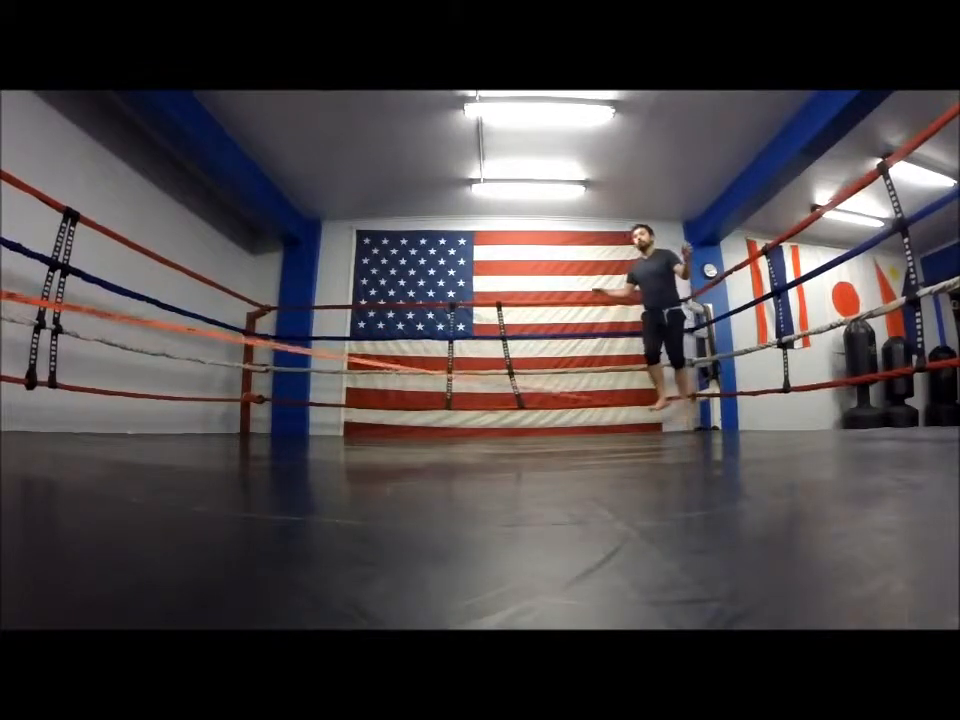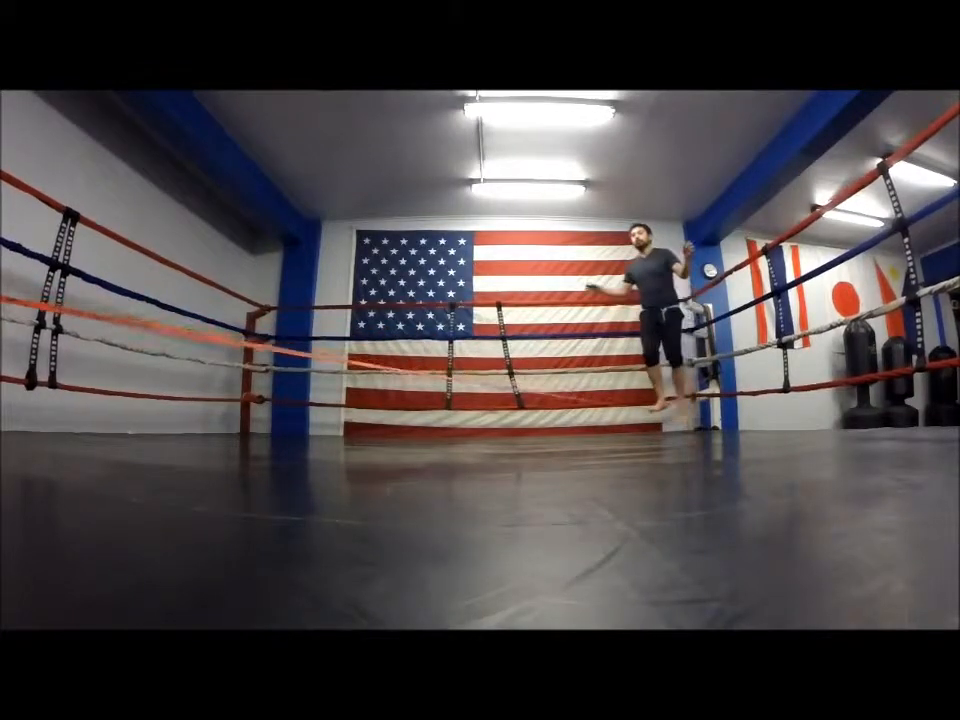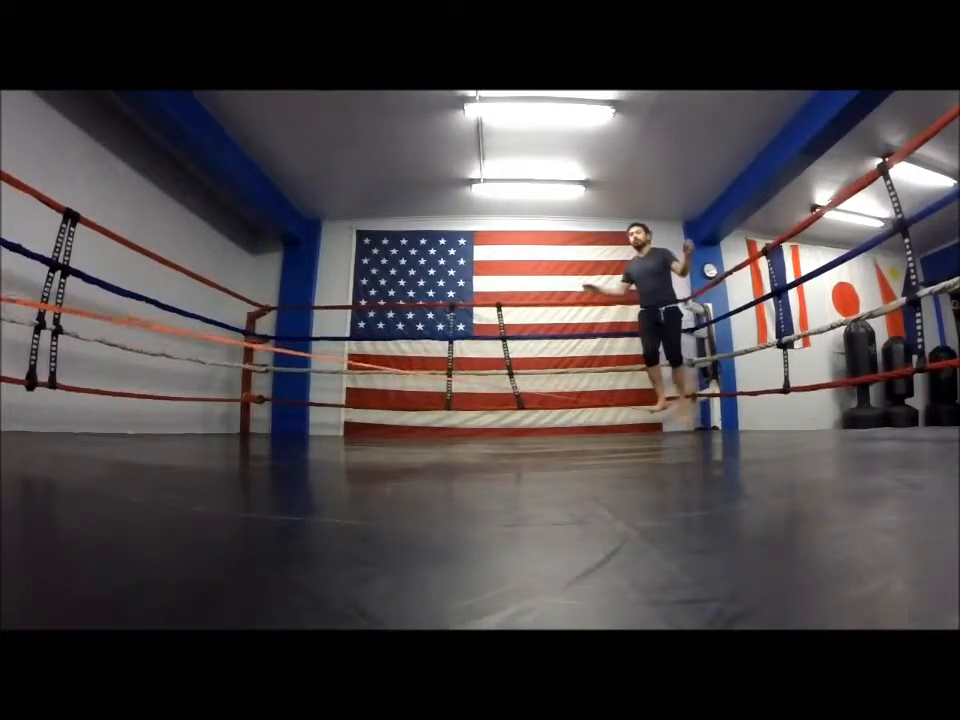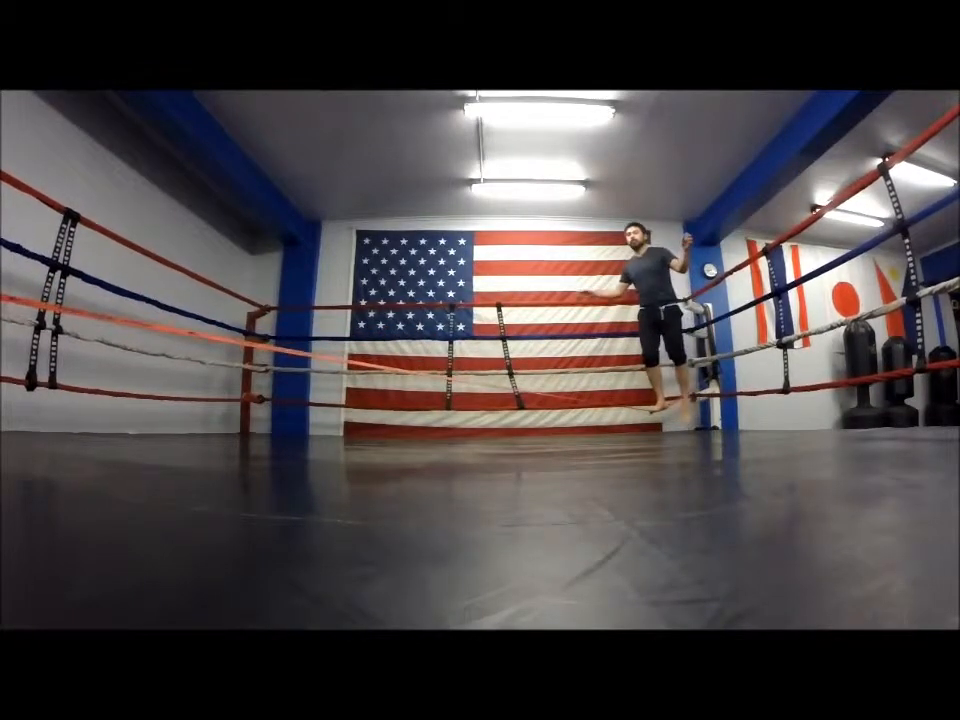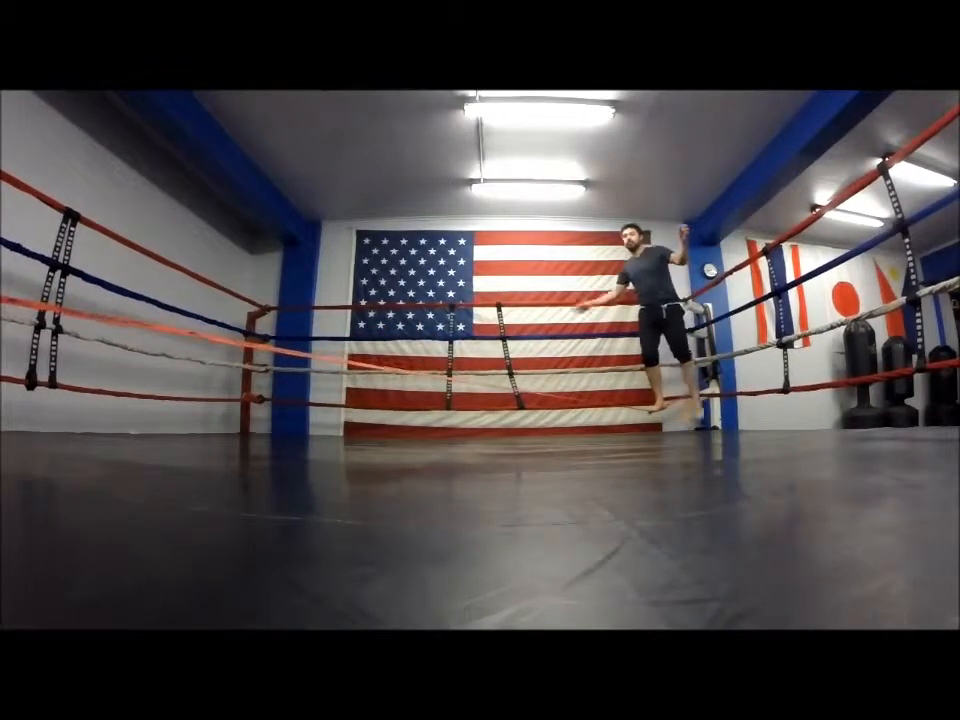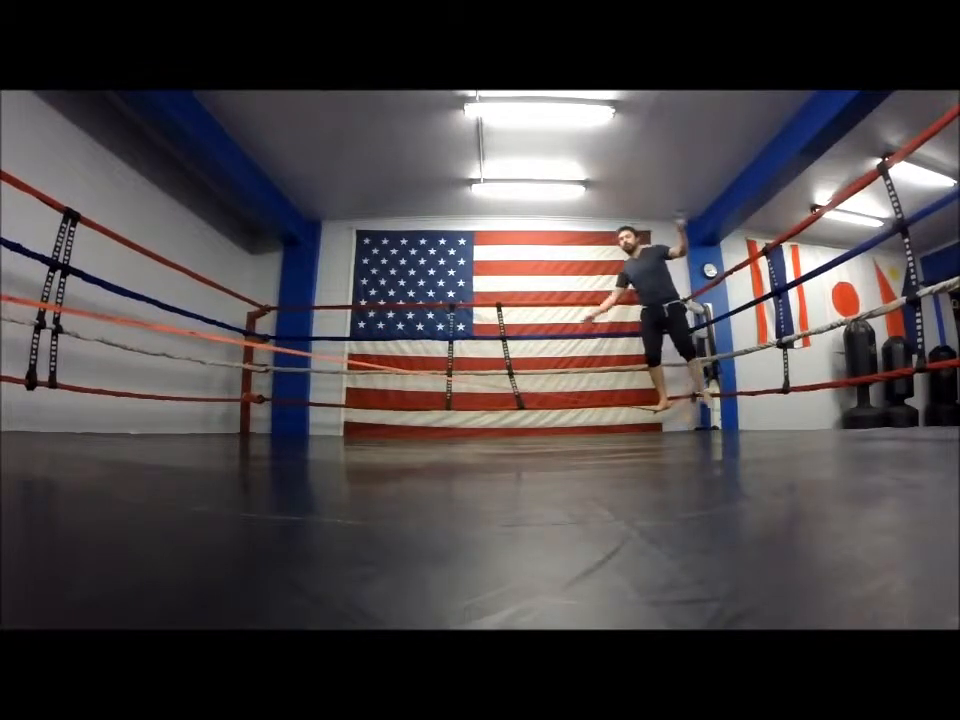
dt=0.1s
person 1, frame 1
left shoulder: (666, 255)
right shoulder: (636, 267)
left elbow: (684, 275)
right elbow: (626, 292)
left wrist: (686, 260)
right wrist: (605, 291)
left hip: (672, 312)
right hip: (651, 314)
left knee: (677, 357)
right knee: (651, 354)
right ankle: (662, 397)
person 1, frame 2
left shoulder: (664, 255)
right shoulder: (633, 266)
left elbow: (683, 274)
right elbow: (622, 291)
left wrist: (687, 259)
right wrist: (600, 289)
left hip: (670, 311)
right hip: (648, 314)
left knee: (674, 356)
right knee: (650, 355)
left ankle: (682, 402)
right ankle: (660, 399)
person 1, frame 3
left shoulder: (662, 254)
right shoulder: (632, 266)
left elbow: (682, 272)
right elbow: (621, 290)
left wrist: (687, 256)
right wrist: (597, 288)
left hip: (669, 310)
right hip: (647, 313)
left knee: (674, 355)
right knee: (650, 355)
left ankle: (683, 402)
right ankle: (661, 399)
person 1, frame 4
left shoulder: (660, 253)
right shoulder: (630, 266)
left elbow: (681, 268)
right elbow: (618, 290)
left wrist: (686, 251)
right wrist: (594, 293)
left hip: (668, 309)
right hip: (647, 313)
left knee: (677, 354)
right knee: (649, 356)
left ankle: (685, 400)
right ankle: (660, 399)
person 1, frame 5
left shoulder: (657, 252)
right shoulder: (626, 268)
left elbow: (681, 260)
right elbow: (615, 293)
left wrist: (684, 241)
right wrist: (591, 302)
left hip: (669, 308)
right hip: (647, 312)
left knee: (682, 352)
right knee: (649, 356)
left ankle: (694, 399)
right ankle: (660, 400)
person 1, frame 6
left shoulder: (655, 251)
right shoulder: (626, 269)
left elbow: (681, 251)
right elbow: (614, 297)
left wrist: (682, 232)
right wrist: (595, 312)
left hip: (672, 307)
right hip: (649, 313)
left knee: (687, 348)
right knee: (652, 356)
left ankle: (703, 393)
right ankle: (663, 400)
